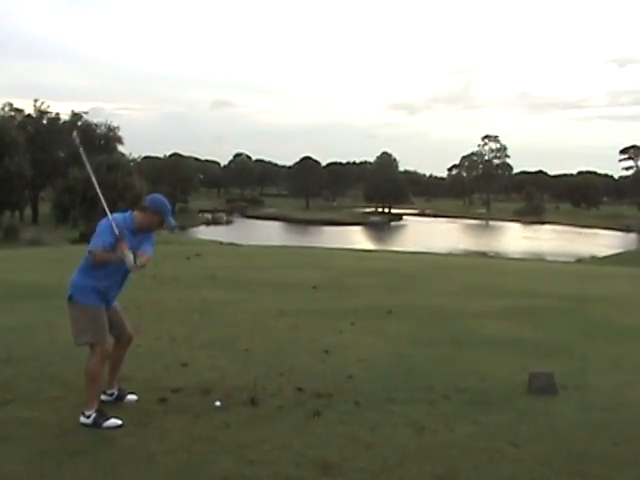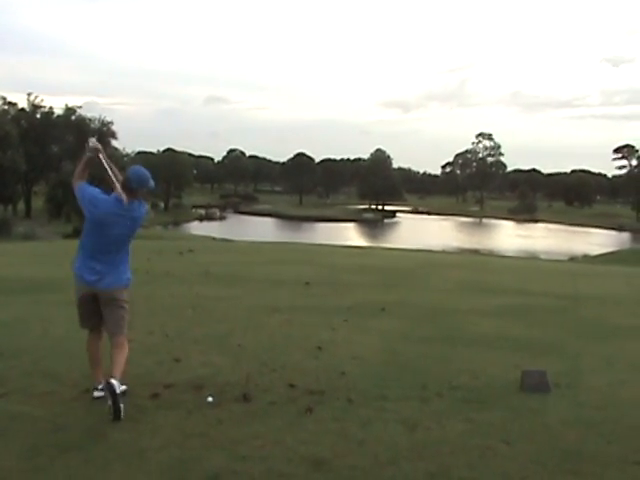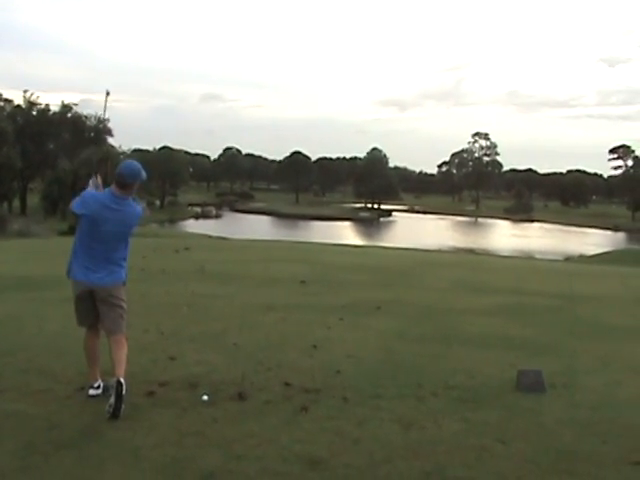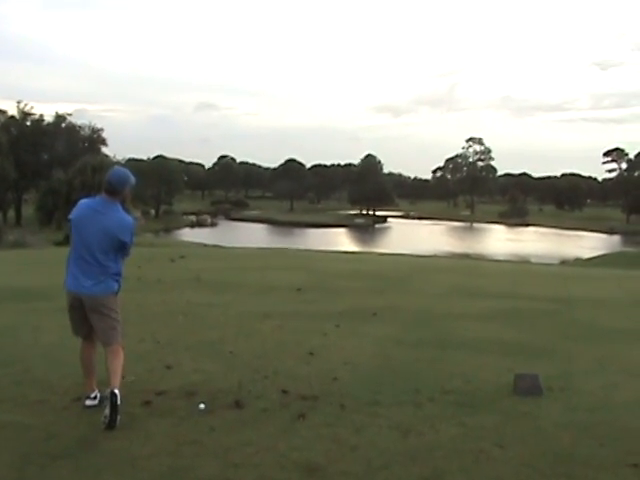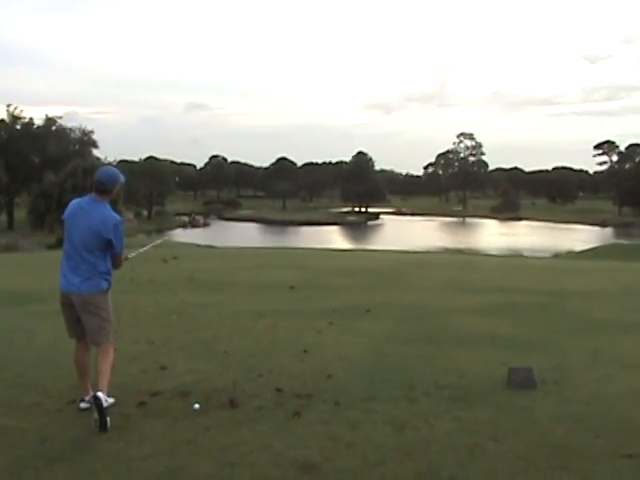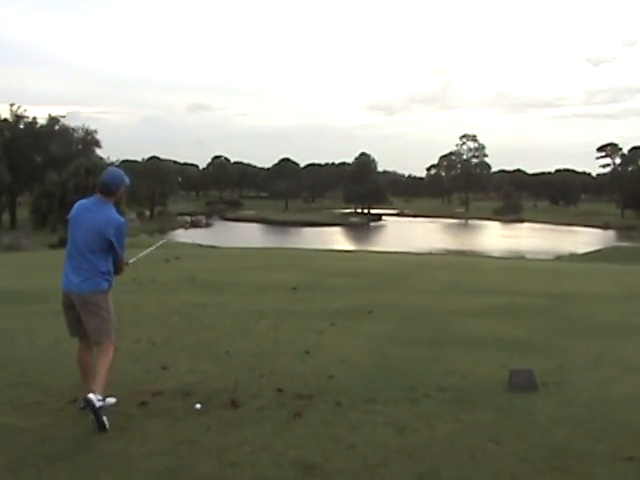
dt=0.5s
person 1, frame 1
left shoulder: (146, 235)
right shoulder: (113, 224)
left elbow: (143, 259)
right elbow: (93, 257)
left wrist: (132, 261)
right wrist: (118, 256)
left hip: (106, 296)
right hip: (86, 294)
left knee: (125, 337)
right knee: (101, 349)
left ankle: (110, 390)
right ankle: (89, 412)
person 1, frame 2
left shoulder: (96, 203)
right shoulder: (139, 211)
left elbow: (77, 180)
right elbow: (123, 189)
left wrist: (90, 154)
right wrist: (105, 159)
left hip: (85, 279)
right hip: (115, 283)
left knee: (94, 332)
right knee: (119, 338)
left ankle: (99, 384)
right ankle: (115, 382)
person 1, frame 3
left shoulder: (90, 200)
right shoulder: (135, 212)
left elbow: (74, 207)
left wrist: (92, 188)
right wrist: (102, 189)
left hip: (82, 277)
right hip: (111, 281)
left knee: (91, 329)
right knee: (117, 335)
left ankle: (94, 382)
right ankle: (119, 380)
person 1, frame 4
left shoulder: (80, 207)
right shoulder: (125, 222)
left hip: (75, 287)
right hip: (103, 290)
left knee: (88, 339)
right knee: (113, 345)
left ankle: (91, 393)
right ankle: (114, 390)
person 1, frame 5
left shoulder: (73, 207)
right shoulder: (113, 220)
right elbow: (117, 261)
right wrist: (118, 261)
left hip: (68, 287)
right hip: (94, 290)
left knee: (82, 342)
right knee: (105, 346)
left ankle: (86, 395)
right ankle: (100, 394)
person 1, frame 6
left shoulder: (78, 207)
right shoulder: (116, 221)
right elbow: (118, 261)
right wrist: (117, 270)
left hip: (70, 286)
right hip: (94, 289)
left knee: (85, 341)
right knee: (105, 344)
left ankle: (91, 393)
right ankle: (95, 395)
